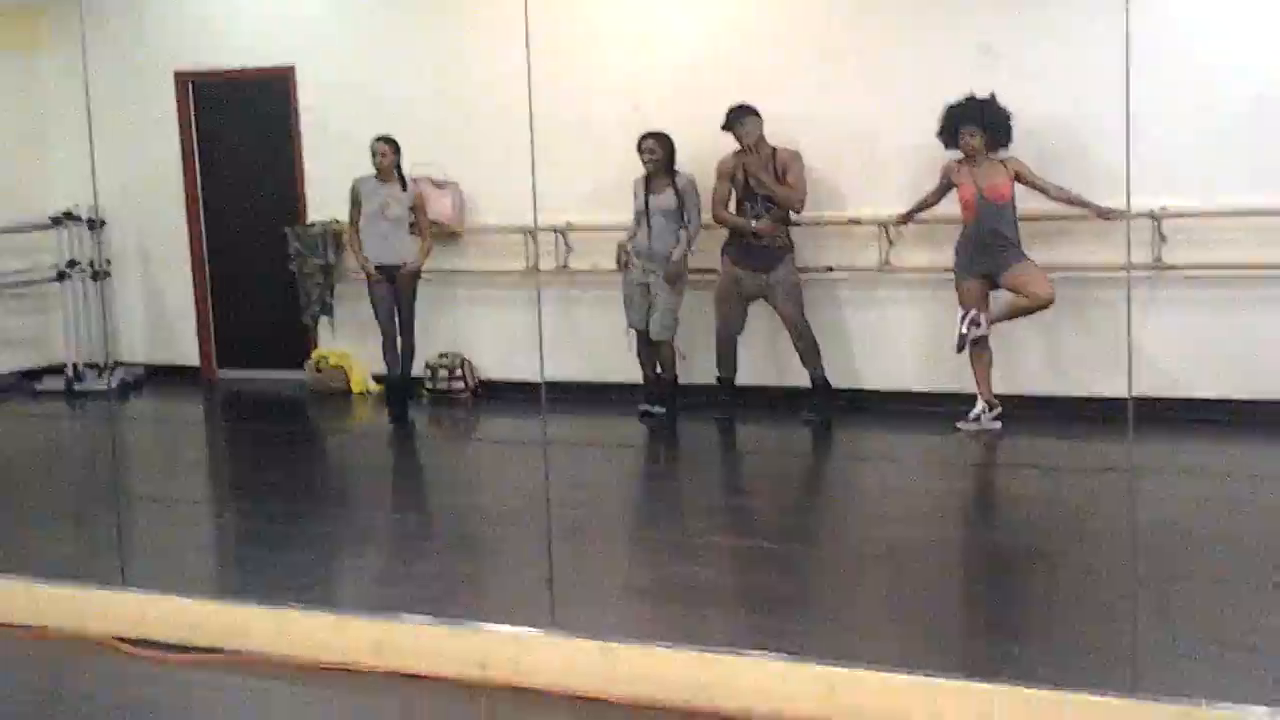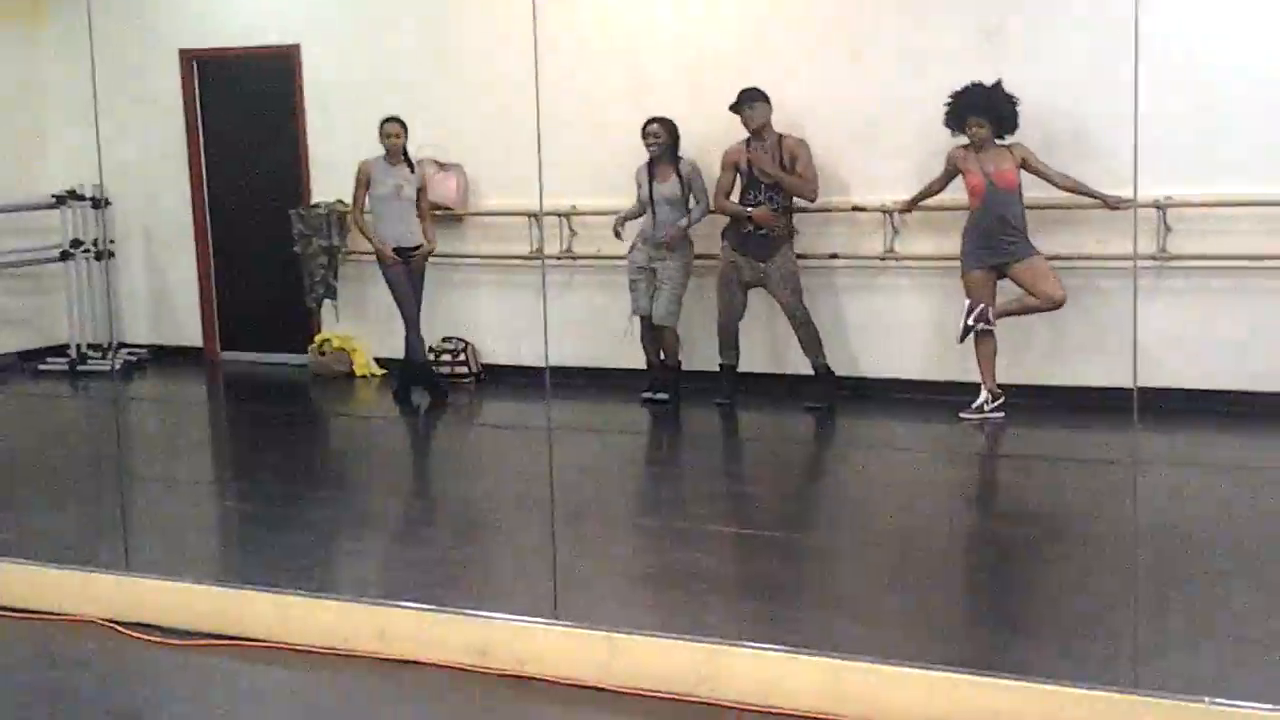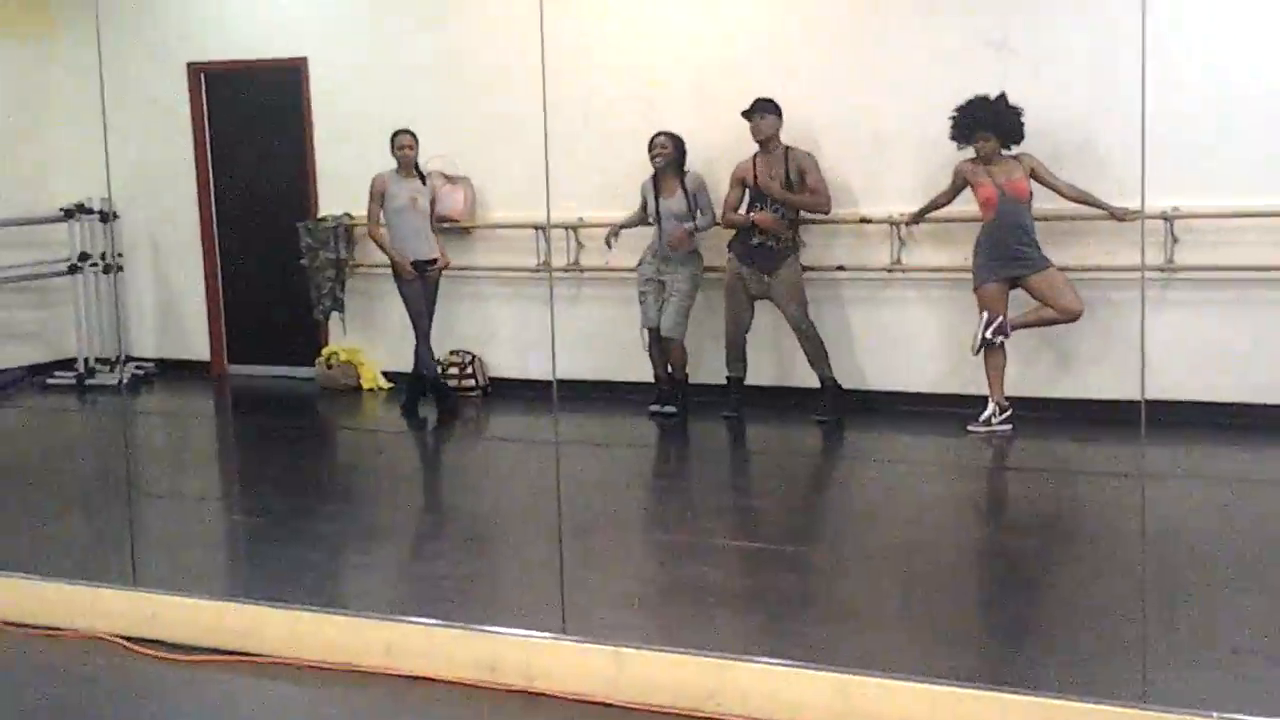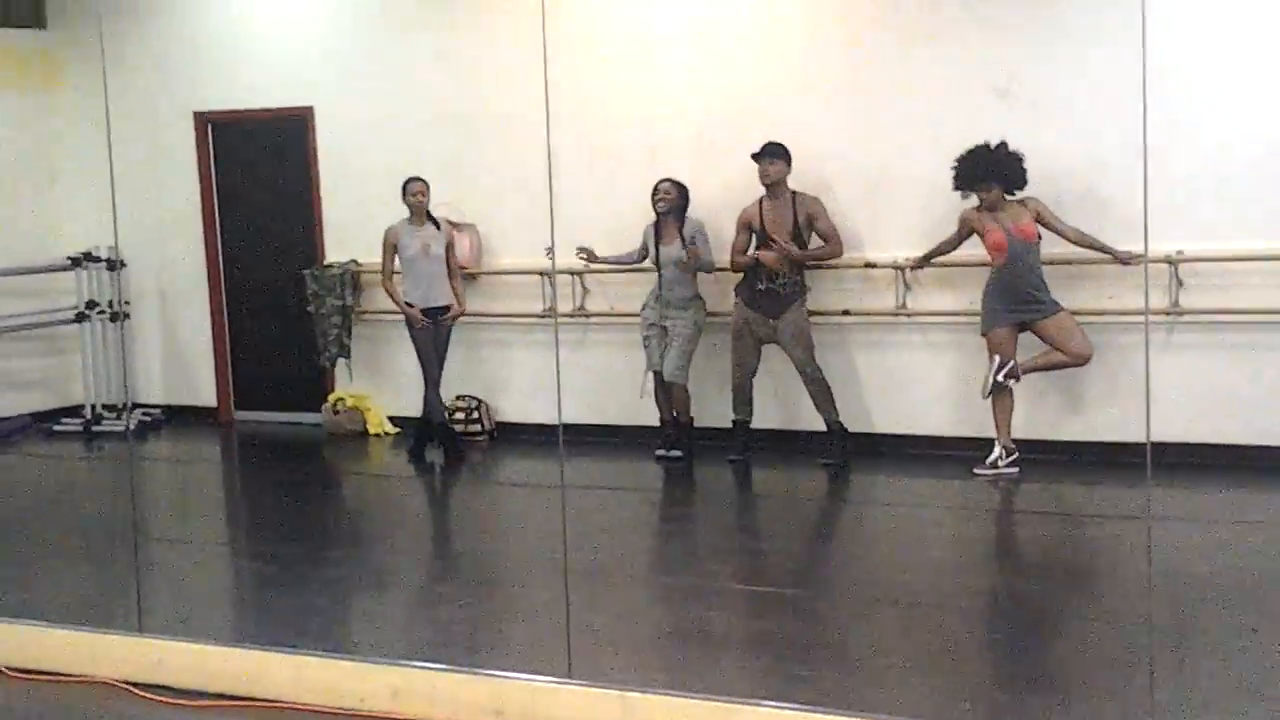
dt=0.3s
person 1, frame 1
left shoulder: (1009, 166)
right shoulder: (953, 170)
left elbow: (1051, 190)
right elbow: (933, 198)
left wrist: (1096, 208)
right wrist: (907, 215)
left hip: (1007, 254)
right hip: (970, 258)
left knee: (1043, 294)
right knee: (977, 336)
left ankle: (982, 319)
right ankle: (987, 404)
person 1, frame 2
left shoulder: (1016, 152)
right shoulder: (958, 157)
left elbow: (1057, 178)
right elbow: (938, 185)
left wrist: (1101, 197)
right wrist: (912, 202)
left hip: (1014, 243)
right hip: (978, 246)
left knee: (1054, 296)
right knee: (983, 326)
left ankle: (989, 313)
right ankle: (991, 395)
person 1, frame 3
left shoulder: (1024, 163)
right shoulder: (967, 169)
left elbow: (1065, 189)
right elbow: (946, 197)
left wrist: (1109, 208)
right wrist: (918, 214)
left hip: (1027, 254)
right hip: (991, 258)
left knee: (1072, 308)
right knee: (994, 336)
left ankle: (1006, 325)
right ankle: (998, 408)
person 1, frame 4
left shoulder: (1030, 206)
right shoulder: (973, 217)
left elbow: (1069, 232)
right elbow: (952, 243)
left wrist: (1113, 252)
right wrist: (924, 259)
left hip: (1037, 299)
right hip: (1000, 302)
left knee: (1082, 352)
right knee: (1001, 378)
left ankle: (1015, 369)
right ankle: (1005, 451)
person 2, frame 1
left shoulder: (788, 158)
right shoulder: (729, 164)
left elbow: (796, 203)
right elbow: (718, 212)
left wrist: (760, 173)
right wrist: (754, 225)
left hip: (778, 256)
right hip: (738, 257)
left knee: (797, 323)
right knee: (727, 328)
left ankle: (821, 389)
right ankle: (726, 391)
person 2, frame 2
left shoulder: (794, 147)
right shoulder: (734, 154)
left elbow: (810, 192)
right elbow: (719, 201)
left wrist: (771, 169)
right wrist: (751, 212)
left hip: (777, 244)
right hip: (737, 245)
left knee: (796, 311)
right knee: (728, 315)
left ankle: (823, 377)
right ankle: (728, 378)
person 2, frame 3
left shoulder: (801, 160)
right shoulder: (743, 169)
left elbow: (824, 204)
right elbow: (727, 217)
left wrist: (780, 194)
right wrist: (755, 218)
left hip: (783, 258)
right hip: (743, 257)
left knee: (802, 324)
right knee: (735, 328)
left ankle: (830, 389)
right ankle: (735, 390)
person 2, frame 4
left shoulder: (808, 205)
right shoulder: (749, 214)
left elbow: (835, 247)
right elbow: (735, 261)
left wrist: (800, 254)
right wrist: (759, 256)
left hip: (790, 302)
right hip: (750, 301)
left knee: (808, 368)
right knee: (742, 371)
left ankle: (836, 433)
right ankle: (741, 434)
person 3, frame 1
left shoulder: (411, 192)
right shoulder: (360, 187)
left elbow: (426, 235)
right elbow: (353, 228)
left wrist: (418, 262)
right wrist: (362, 261)
left hip: (404, 270)
right hip: (377, 270)
left knee: (406, 332)
right knee: (388, 333)
left ankle: (403, 392)
right ankle: (393, 393)
person 3, frame 2
left shoulder: (416, 173)
right shoulder: (368, 168)
right elbow: (357, 213)
left wrist: (430, 242)
right wrist: (377, 245)
left hip: (415, 250)
right hip: (389, 252)
left knee: (413, 317)
right knee: (410, 316)
left ankle: (405, 382)
right ankle: (429, 380)
person 3, frame 3
left shoulder: (428, 184)
right shoulder: (382, 182)
right elbow: (373, 228)
left wrist: (443, 255)
right wrist: (396, 258)
left hip: (430, 263)
right hip: (405, 265)
left knee: (424, 331)
right knee: (422, 331)
left ankle: (413, 396)
right ankle: (440, 394)
person 3, frame 4
left shoulder: (443, 230)
right shoulder: (394, 233)
left elbow: (454, 272)
right elbow: (387, 279)
left wrist: (459, 304)
right wrist: (405, 309)
left hip: (443, 310)
right hip: (417, 311)
left knee: (434, 377)
right knee: (431, 377)
left ankle: (420, 441)
right ankle: (448, 440)
person 4, frame 1
left shoulder: (683, 182)
right shoulder: (639, 183)
left elbow: (694, 224)
left wrist: (679, 257)
right wrist: (625, 243)
left hip: (667, 265)
right hip: (637, 263)
left knee: (661, 333)
right knee: (641, 331)
left ankle: (668, 393)
right ankle: (650, 390)
person 4, frame 2
left shoulder: (687, 168)
right shoulder: (642, 171)
left elbow: (704, 205)
left wrist: (682, 225)
right wrist: (624, 216)
left hip: (675, 252)
right hip: (642, 249)
left knee: (664, 319)
right knee: (645, 317)
left ankle: (671, 378)
right ankle: (655, 376)
person 4, frame 3
left shoulder: (693, 181)
right shoulder: (648, 185)
left elbow: (710, 217)
left wrist: (688, 228)
right wrist: (619, 225)
left hip: (684, 265)
right hip: (652, 263)
left knee: (671, 332)
right knee: (653, 330)
left ankle: (679, 392)
right ankle: (662, 390)
person 4, frame 4
left shoulder: (693, 226)
right shoulder: (651, 230)
left elbow: (709, 265)
right elbow: (638, 255)
left wrist: (695, 256)
right wrist: (600, 258)
left hip: (686, 310)
right hip: (656, 308)
left knee: (673, 376)
right knee: (658, 374)
left ankle: (684, 436)
right ankle: (668, 434)
